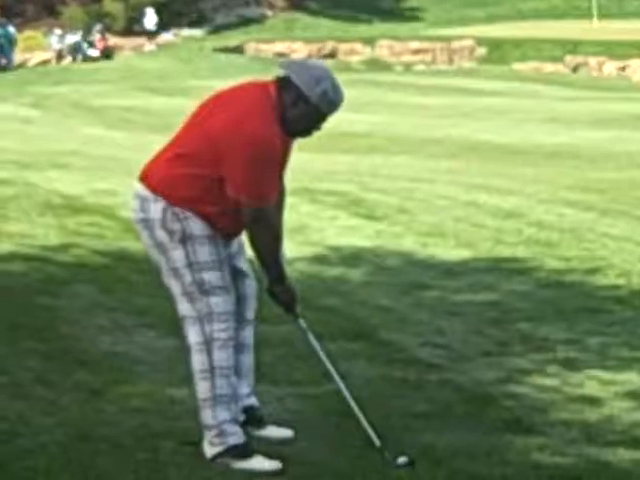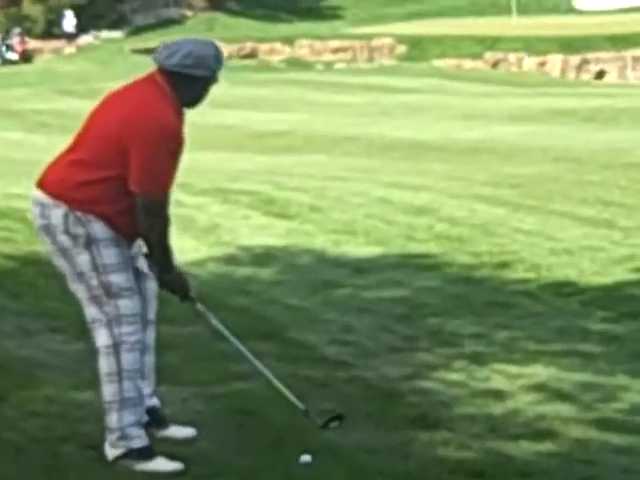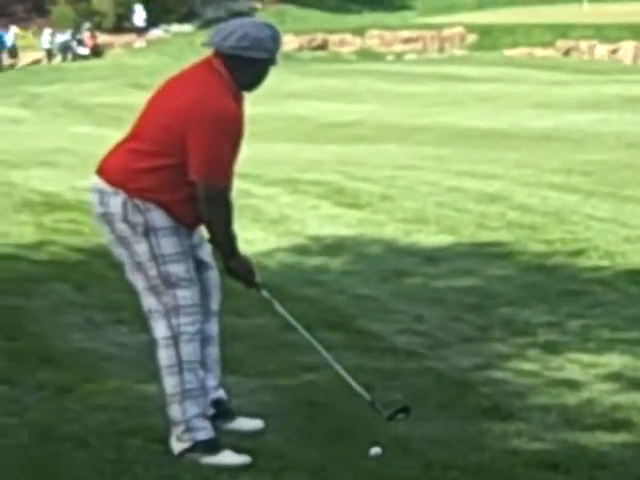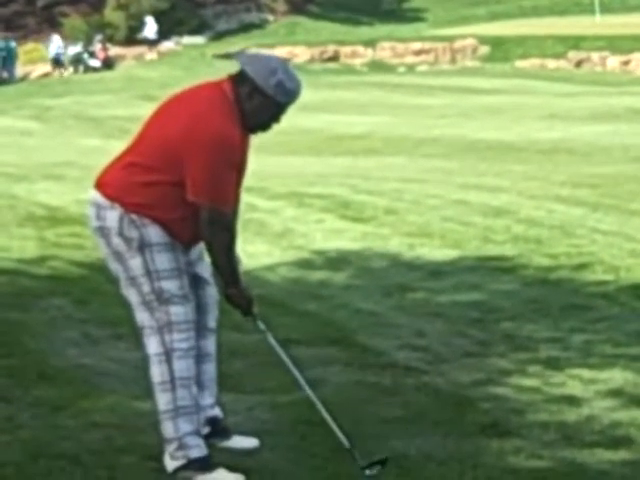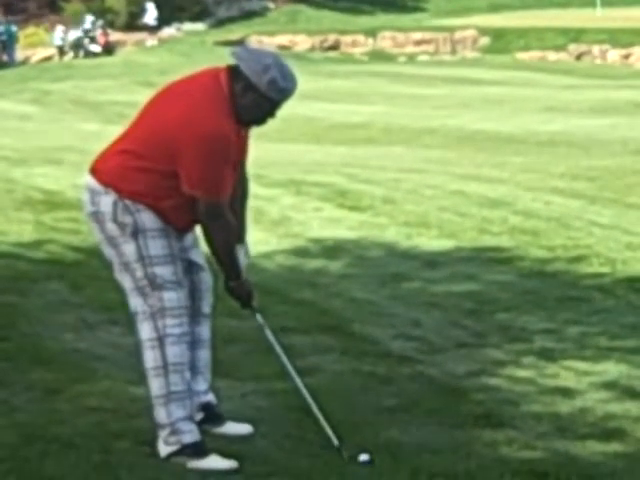
dt=1s
person 1, frame 1
left shoulder: (269, 105)
right shoulder: (255, 130)
left elbow: (272, 189)
right elbow: (256, 216)
left wrist: (277, 258)
right wrist: (278, 279)
left hip: (204, 210)
right hip: (173, 211)
left knee: (240, 304)
right knee: (213, 320)
left ankle: (242, 409)
right ankle: (223, 439)
person 1, frame 2
left shoulder: (151, 94)
right shoulder: (158, 121)
left elbow: (146, 200)
right elbow: (150, 208)
left wrist: (154, 259)
right wrist: (166, 267)
left hip: (97, 213)
right hip: (74, 216)
left knee: (140, 306)
right knee: (120, 322)
left ankle: (144, 411)
right ankle: (125, 441)
person 1, frame 3
left shoulder: (209, 77)
right shoulder: (217, 108)
right elbow: (212, 195)
right wrist: (231, 255)
left hip: (160, 201)
right hip: (133, 204)
left knee: (203, 299)
right knee: (178, 316)
left ankle: (209, 403)
right ankle: (190, 434)
person 1, frame 4
left shoulder: (222, 103)
right shoulder: (217, 130)
left elbow: (225, 199)
right elbow: (214, 220)
left wrist: (229, 263)
right wrist: (232, 282)
left hip: (160, 216)
right hip: (130, 218)
left knee: (202, 312)
right knee: (173, 331)
left ankle: (205, 420)
person 1, frame 5
left shoulder: (225, 92)
right shoulder: (209, 125)
left elbow: (236, 174)
right elbow: (213, 213)
left wrist: (240, 244)
right wrist: (235, 276)
left hip: (159, 201)
right hip: (124, 202)
left knee: (197, 296)
right knee: (166, 315)
left ankle: (198, 405)
right ankle: (177, 437)
